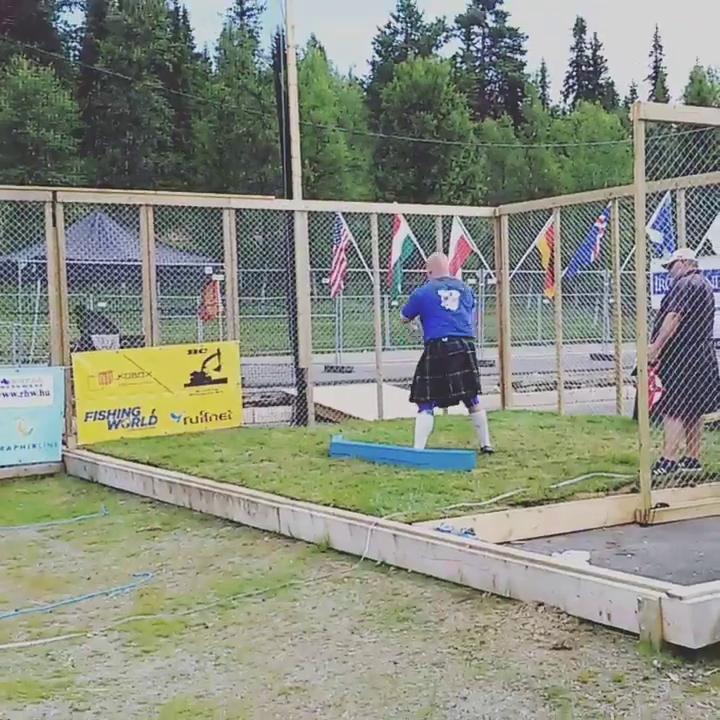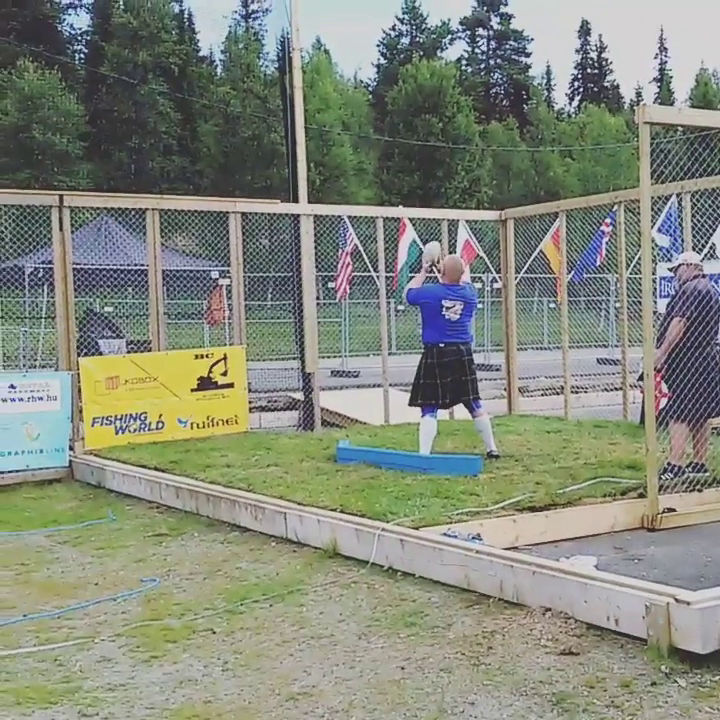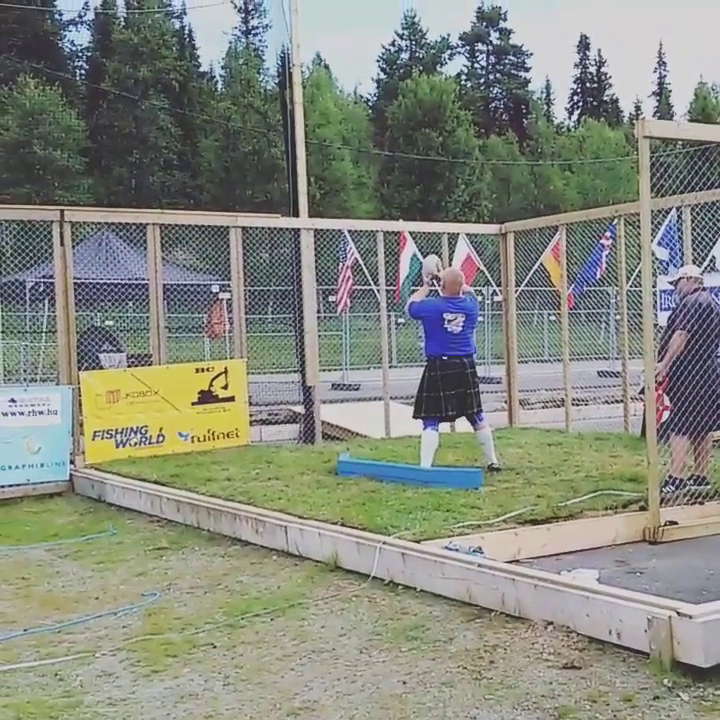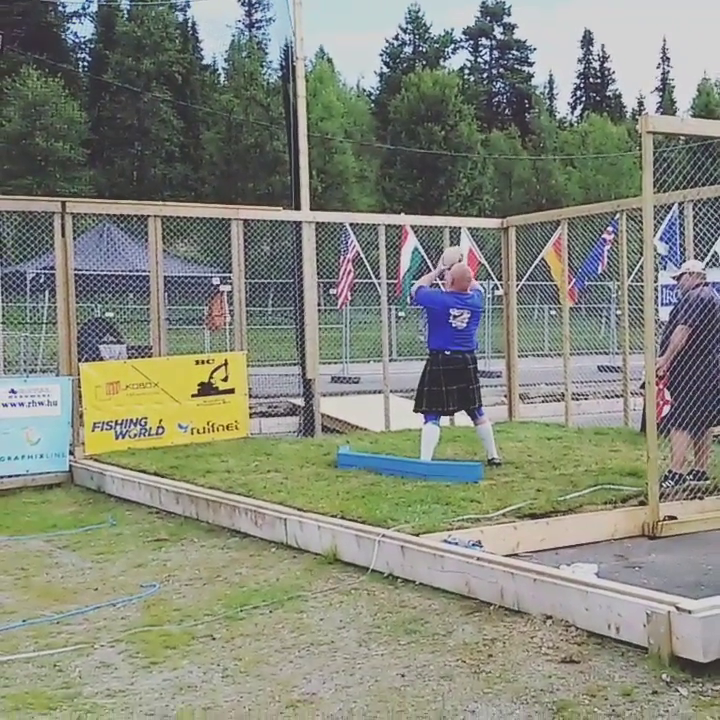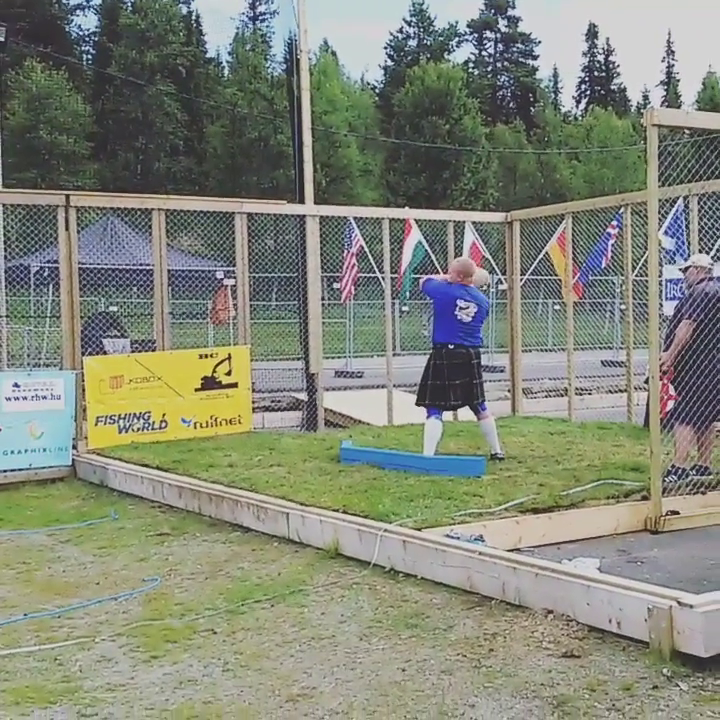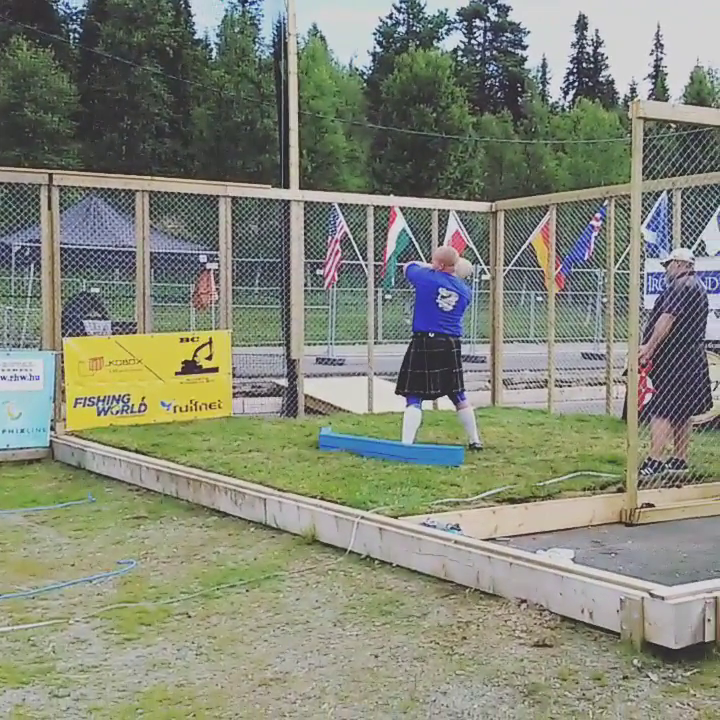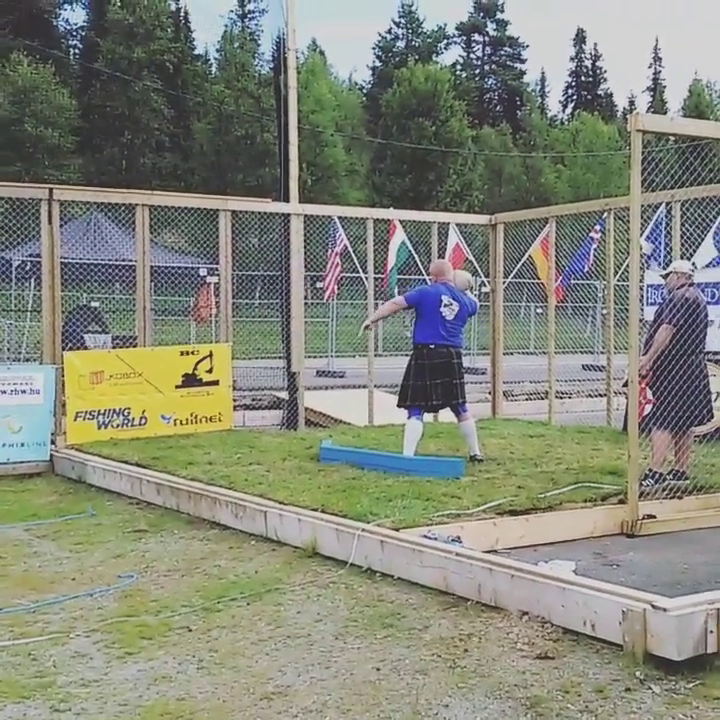
dt=0.7s
person 1, frame 1
left shoulder: (685, 284)
left elbow: (674, 317)
left wrist: (656, 346)
left hip: (682, 355)
right hip: (701, 354)
left knee: (673, 409)
right knee: (694, 409)
left ankle: (669, 462)
right ankle: (692, 460)
person 1, frame 2
left shoulder: (691, 289)
left elbow: (680, 321)
left wrist: (662, 351)
left hip: (687, 361)
left knee: (679, 414)
right knee: (700, 414)
left ankle: (675, 467)
right ankle: (699, 464)
person 1, frame 3
left shoulder: (692, 302)
left elbow: (682, 335)
left wrist: (664, 364)
left hip: (689, 374)
left knee: (680, 426)
right knee: (701, 427)
left ankle: (676, 480)
right ankle: (701, 477)
person 1, frame 4
left shoulder: (695, 297)
left elbow: (684, 329)
left wrist: (666, 358)
left hip: (691, 369)
left knee: (680, 421)
left ankle: (676, 475)
right ankle: (700, 472)
person 1, frame 5
left shoulder: (700, 291)
left elbow: (688, 324)
left wrist: (671, 353)
right wrist: (675, 354)
left hip: (695, 363)
left knee: (685, 416)
left ankle: (679, 469)
person 1, frame 6
left shoulder: (681, 286)
right shoulder: (698, 287)
left elbow: (668, 317)
left wrist: (649, 346)
left hip: (674, 357)
right hip: (691, 356)
left knee: (661, 409)
right knee: (682, 411)
left ankle: (655, 461)
right ankle: (679, 460)
person 1, frame 7
left shoulder: (680, 297)
right shoulder: (698, 298)
left elbow: (667, 329)
left wrist: (649, 357)
left hip: (674, 368)
right hip: (690, 368)
left knee: (662, 421)
right knee: (683, 421)
left ankle: (656, 473)
right ankle: (681, 471)
person 2, frame 1
left shoulder: (422, 292)
right shoulder: (465, 289)
left elbow: (405, 317)
left wrist: (422, 315)
left hip: (438, 350)
right hip: (465, 347)
left knee: (426, 403)
right knee: (472, 399)
left ankle: (418, 450)
right ankle: (486, 444)
person 2, frame 2
left shoulder: (428, 292)
right shoulder: (469, 293)
left elbow: (408, 293)
left wrist: (424, 272)
right wrist: (456, 268)
left hip: (435, 355)
right hip: (462, 354)
left knee: (429, 408)
right knee: (474, 404)
left ankle: (424, 455)
right ankle: (492, 449)
person 2, frame 3
left shoulder: (430, 306)
right shoulder: (471, 304)
left elbow: (410, 307)
right elbow: (468, 290)
left wrist: (426, 286)
right wrist: (450, 277)
left hip: (438, 369)
right hip: (465, 367)
left knee: (431, 421)
right knee: (476, 417)
left ankle: (425, 468)
right ankle: (493, 462)
person 2, frame 4
left shoulder: (436, 299)
right shoulder: (476, 301)
left elbow: (416, 289)
right elbow: (476, 288)
left wrist: (436, 272)
right wrist: (462, 271)
left hip: (440, 363)
right hip: (467, 363)
left knee: (432, 415)
right knee: (476, 412)
left ankle: (425, 462)
right ankle: (493, 456)
person 2, frame 5
left shoulder: (444, 291)
right shoulder: (482, 300)
left elbow: (424, 281)
left wrist: (447, 280)
right wrist: (472, 284)
left hip: (444, 356)
right hip: (471, 357)
left knee: (435, 410)
right knee: (480, 406)
left ankle: (428, 457)
right ankle: (497, 451)
person 2, frame 6
left shoulder: (426, 278)
right shoulder: (463, 289)
left elbow: (408, 266)
left wrist: (430, 268)
right wrist: (456, 274)
left hip: (424, 344)
right hip: (451, 346)
left knee: (414, 398)
right knee: (459, 397)
left ankle: (406, 445)
right ankle: (475, 441)
person 2, frame 7
left shoulder: (426, 292)
right shoulder: (464, 301)
left elbow: (396, 303)
right elbow: (474, 305)
left wrist: (372, 319)
right wrist: (465, 290)
left hip: (426, 356)
right hip: (452, 358)
left knee: (416, 411)
right knee: (460, 407)
left ankle: (407, 457)
right ankle: (476, 453)
